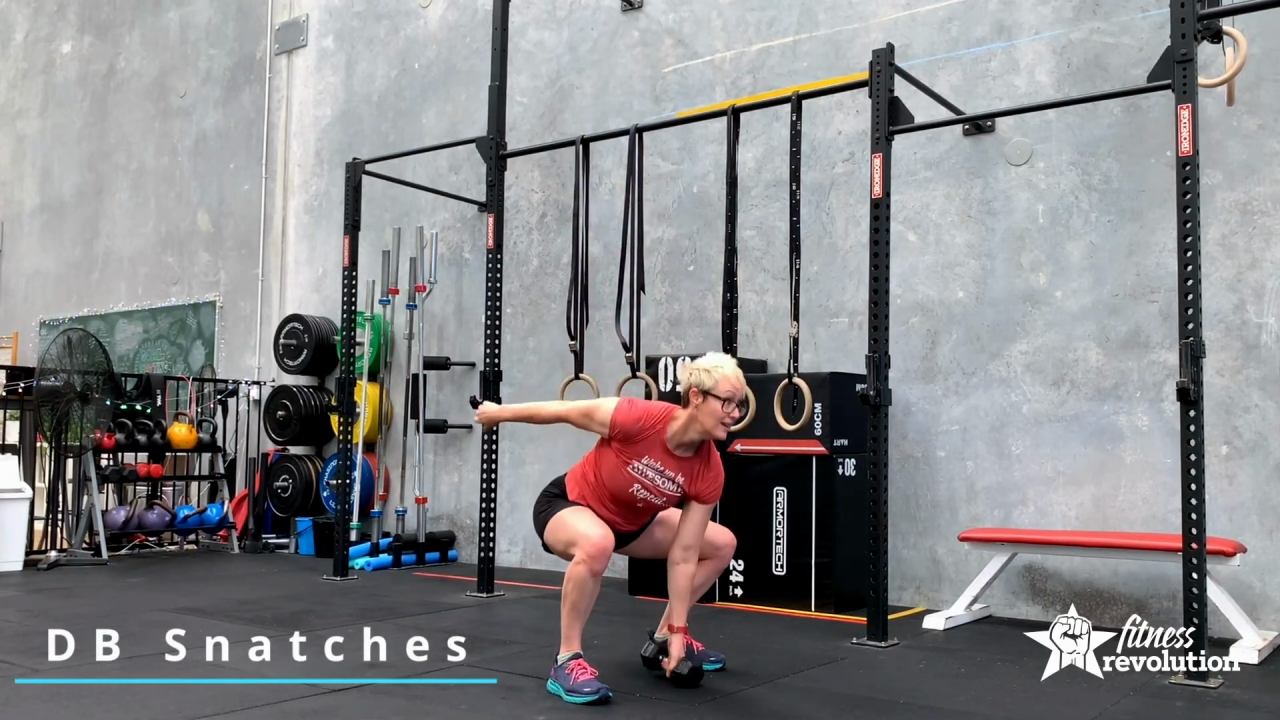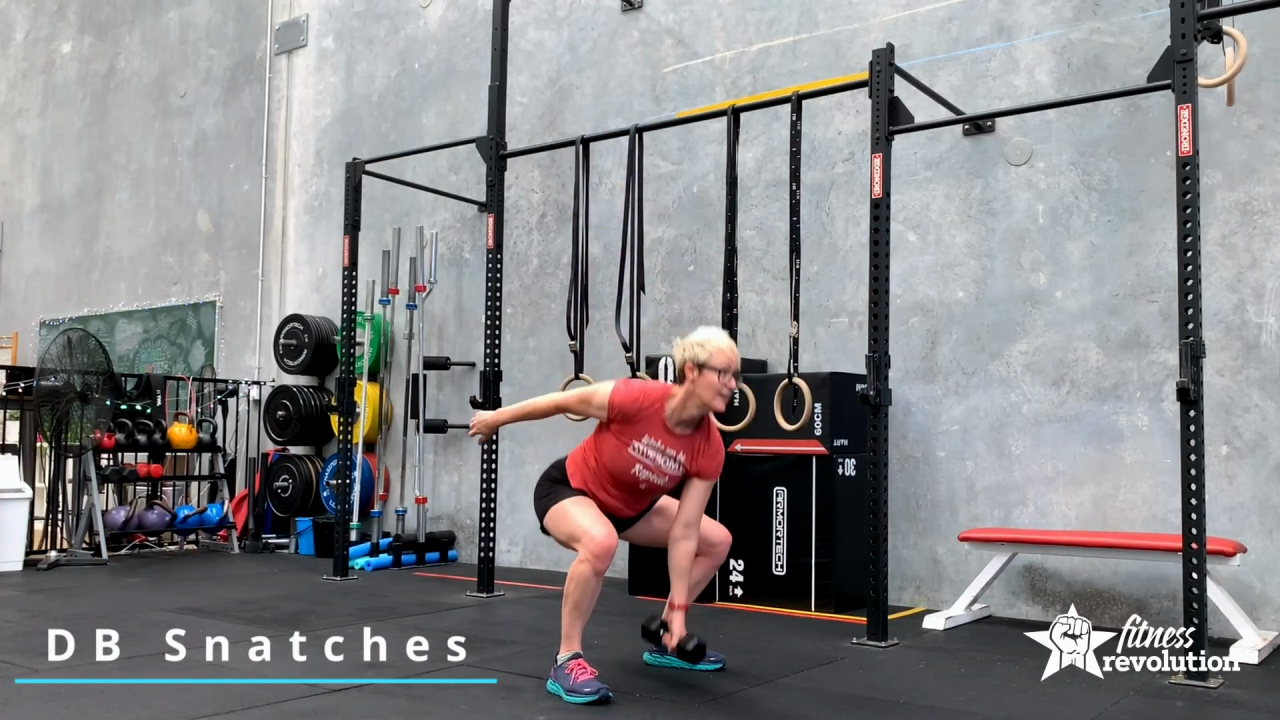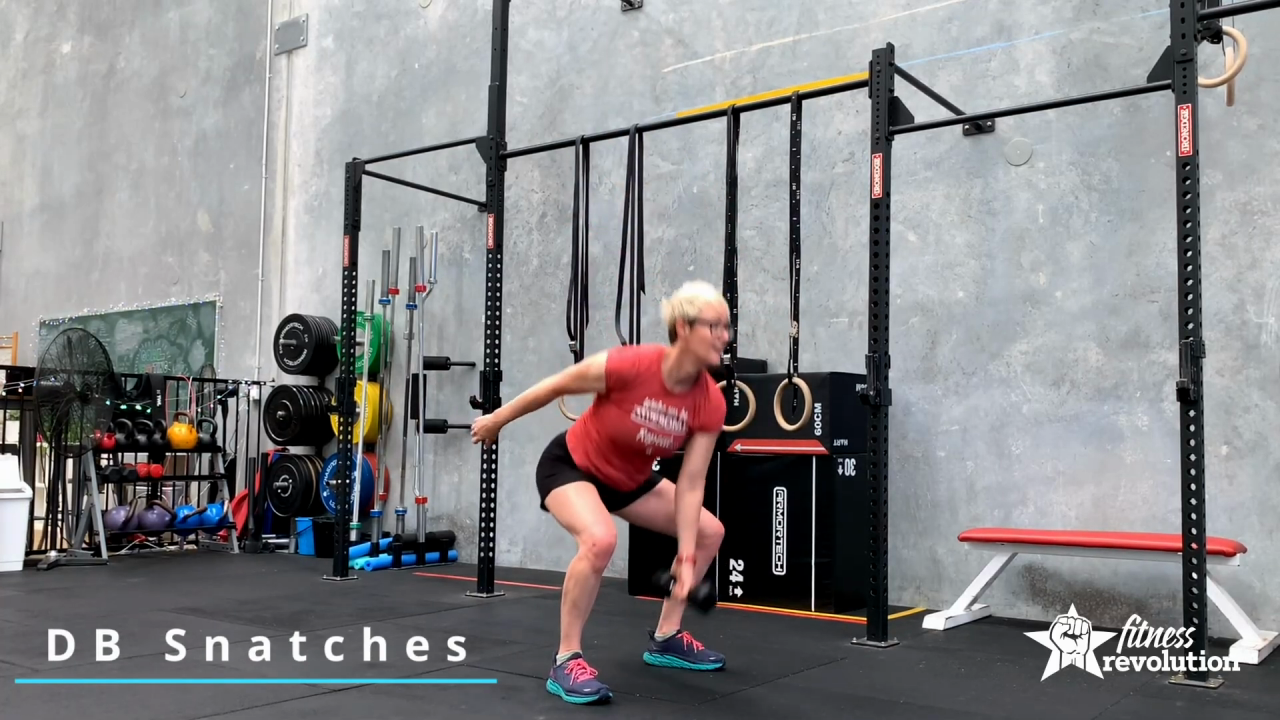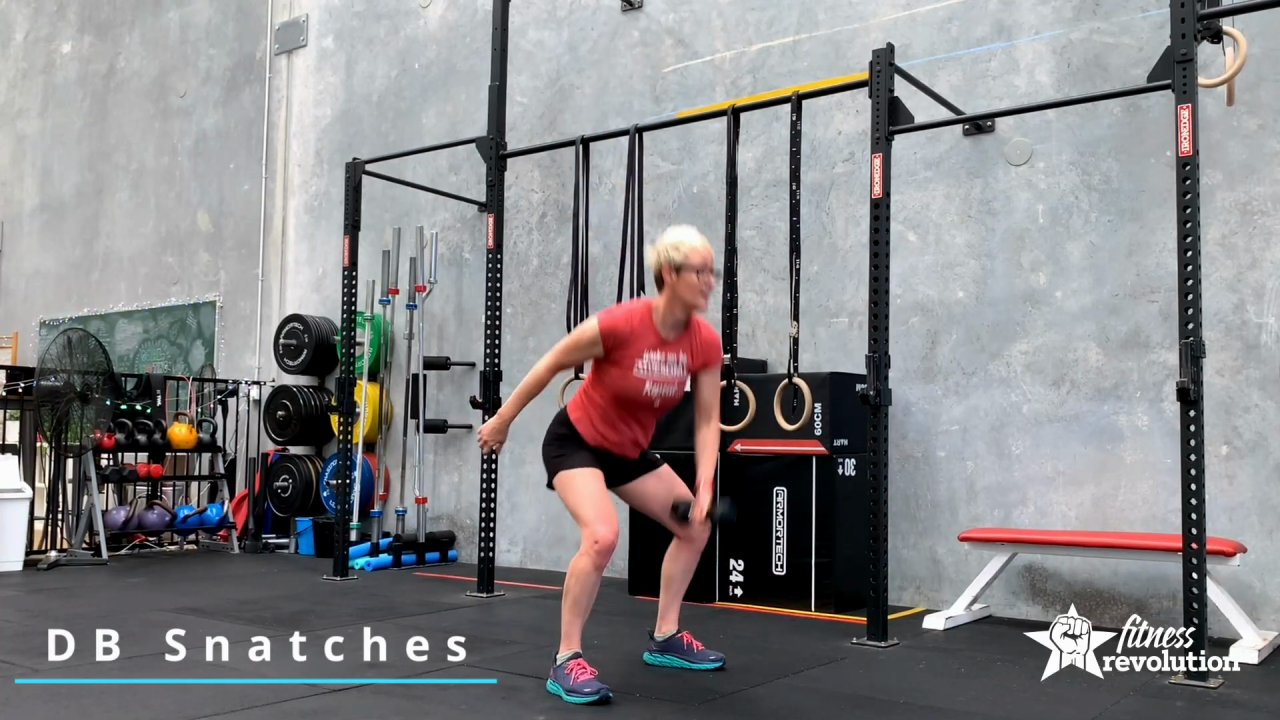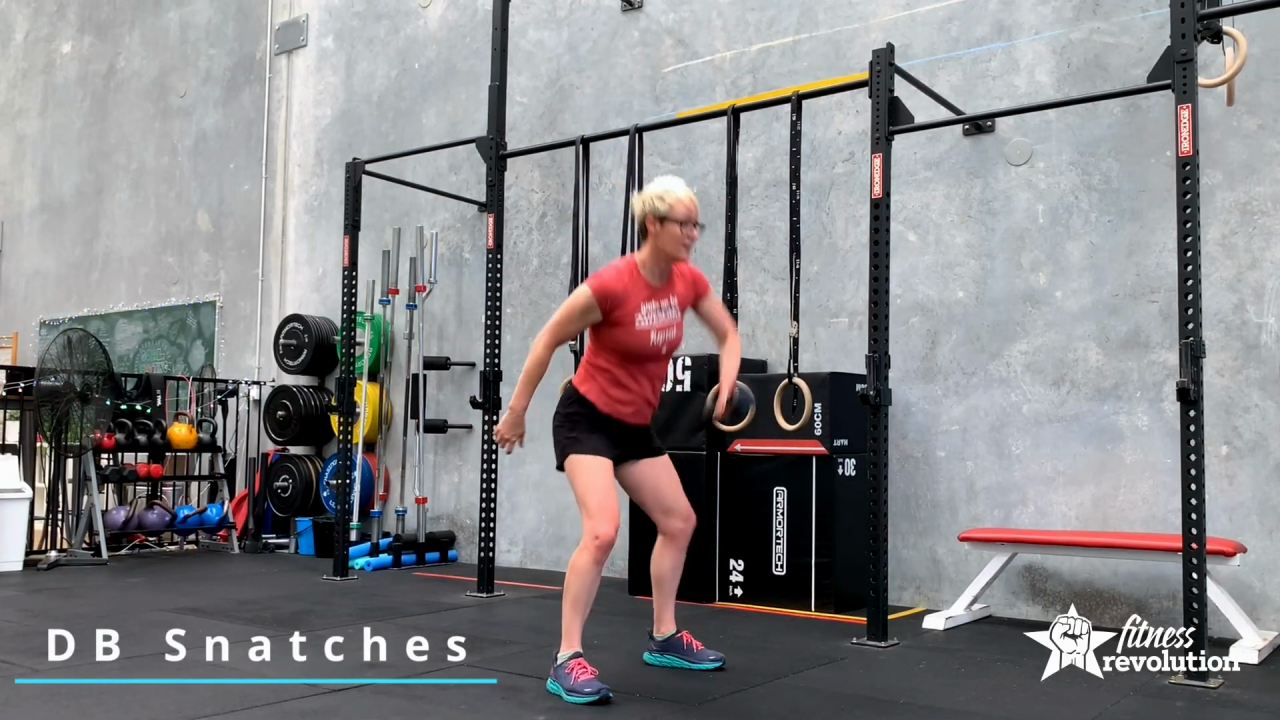
dt=0.1s
person 1, frame 1
left shoulder: (708, 472)
right shoulder: (635, 418)
left elbow: (683, 555)
right elbow: (565, 411)
left wrist: (677, 630)
right wrist: (501, 413)
right hip: (565, 503)
left knee: (722, 543)
right knee: (596, 544)
left ankle: (662, 639)
right ankle: (568, 661)
person 1, frame 2
left shoulder: (709, 447)
right shoulder: (632, 400)
left elbow: (683, 532)
right elbow: (559, 402)
left wrist: (677, 611)
right wrist: (496, 418)
right hip: (566, 490)
left knee: (717, 541)
right knee: (600, 543)
left ankle: (665, 641)
right ankle: (567, 660)
person 1, frame 3
left shoulder: (710, 404)
right shoulder: (628, 366)
left elbow: (690, 489)
right elbow: (556, 385)
left wrist: (686, 559)
right wrist: (496, 420)
left hip: (630, 481)
right hip: (569, 468)
left knee: (710, 532)
right knee: (600, 538)
left ankle: (665, 637)
right ankle: (567, 658)
person 1, frame 4
left shoulder: (705, 341)
right shoulder: (616, 325)
left elbow: (707, 428)
right elbow: (550, 367)
left wrist: (704, 493)
right wrist: (501, 421)
left hip: (631, 452)
right hip: (575, 444)
left knee: (695, 525)
right knee: (602, 536)
left ankle: (666, 636)
right ankle: (567, 658)
person 1, frame 5
left shoulder: (688, 280)
right shoulder: (611, 284)
left elbow: (728, 332)
right elbow: (548, 341)
left wrist: (728, 375)
right wrist: (515, 413)
left hip: (636, 425)
right hip: (586, 419)
left knee: (680, 521)
right knee: (603, 531)
left ankle: (665, 636)
right ankle: (567, 660)
